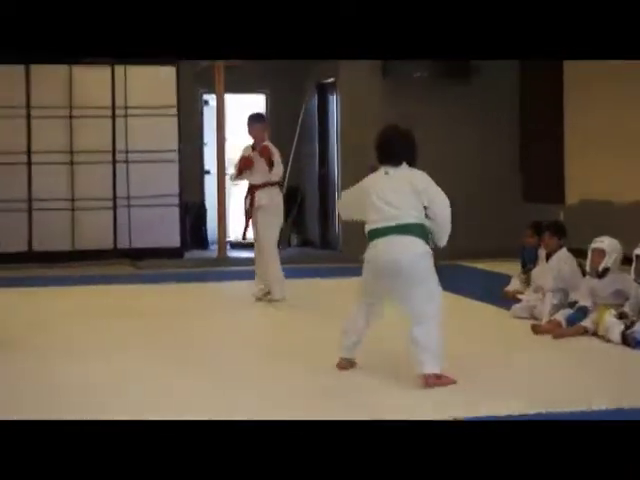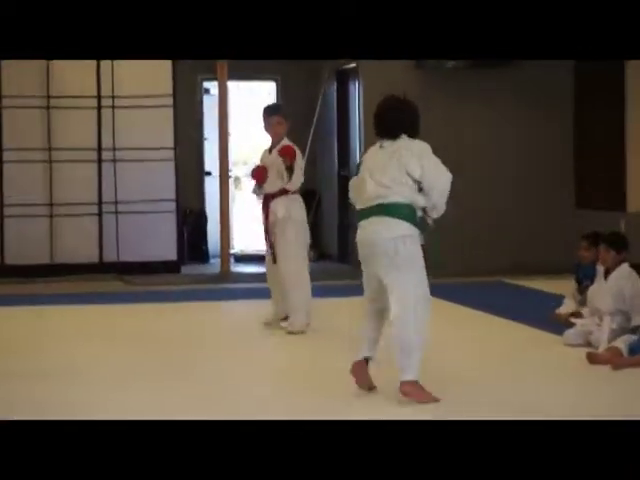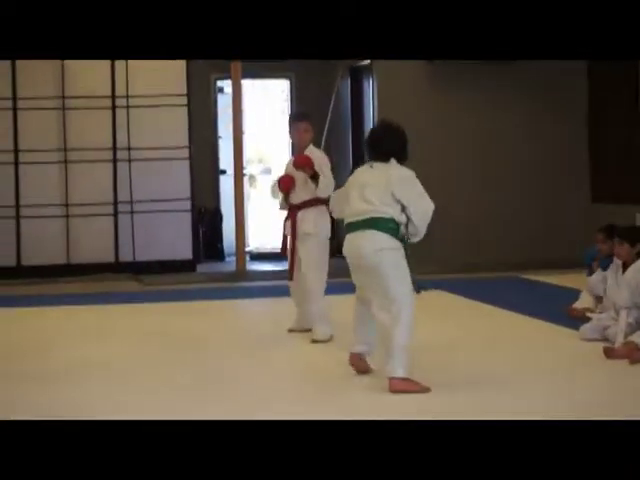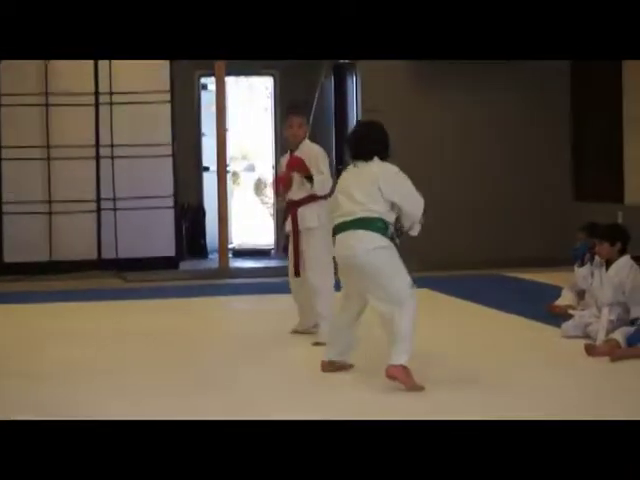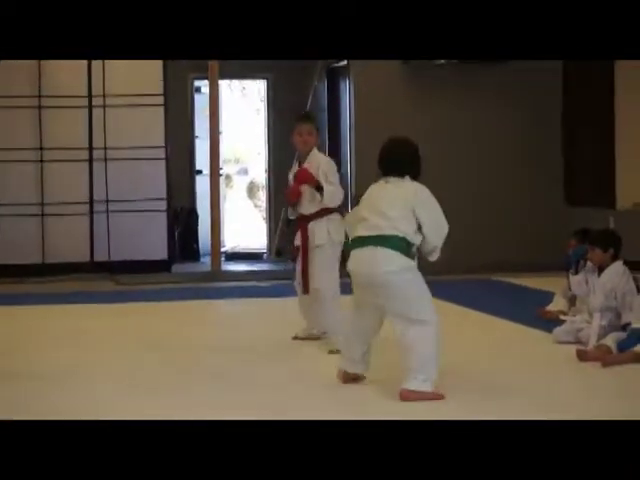
dt=0.4s
person 1, frame 1
left shoulder: (368, 183)
right shoulder: (418, 178)
left elbow: (345, 207)
right elbow: (441, 212)
left wrist: (348, 194)
right wrist: (438, 239)
left hip: (379, 250)
right hip: (411, 248)
left knee: (367, 303)
right knee: (428, 308)
left ankle: (347, 355)
right ankle: (430, 369)
person 1, frame 2
left shoulder: (370, 155)
right shoulder: (416, 150)
left elbow: (356, 193)
right elbow: (438, 183)
right wrist: (432, 209)
left hip: (367, 230)
right hip: (397, 231)
left knee: (376, 302)
right knee: (410, 306)
left ankle: (362, 360)
person 1, frame 3
left shoulder: (358, 174)
right shoulder: (401, 175)
left elbow: (337, 206)
right elbow: (422, 210)
right wrist: (414, 231)
left hip: (353, 242)
right hip: (381, 243)
left knee: (367, 300)
right knee: (400, 306)
left ankle: (359, 353)
person 1, frame 4
left shoulder: (346, 175)
right shoulder: (386, 171)
right elbow: (412, 205)
right wrist: (409, 224)
left hip: (344, 242)
right hip: (372, 243)
left knee: (352, 301)
right knee: (402, 301)
left ankle: (333, 357)
right ankle: (398, 364)
person 1, frame 5
left shoulder: (373, 191)
right shoulder: (418, 192)
left elbow: (352, 223)
right elbow: (437, 231)
right wrist: (428, 252)
left hip: (360, 259)
right hip: (392, 261)
left knee: (363, 315)
right knee: (423, 321)
left ankle: (350, 368)
right ankle: (416, 386)
person 2, frame 1
left shoulder: (270, 150)
right shoulder: (247, 151)
left elbow: (276, 175)
right elbow: (235, 176)
left wrist: (269, 160)
right wrist: (241, 169)
left hip: (269, 198)
right hip: (254, 198)
left knee: (268, 244)
right knee: (260, 246)
left ankle: (276, 290)
right ankle: (265, 286)
person 2, frame 2
left shoulder: (291, 150)
right shoulder: (266, 154)
left elbow: (295, 183)
right elbow: (260, 189)
left wrist: (289, 165)
right wrist: (259, 180)
left hip: (289, 210)
right hip: (272, 210)
left knee: (292, 265)
right knee: (274, 265)
person 2, frame 3
left shoulder: (318, 157)
right shoulder: (292, 163)
left elbow: (327, 189)
left wrist: (313, 174)
right wrist: (284, 191)
left hip: (314, 220)
right hip: (296, 221)
left knee: (311, 276)
right knee: (296, 275)
left ankle: (322, 328)
right ankle: (305, 320)
person 2, frame 4
left shoulder: (315, 151)
right shoulder: (286, 158)
left elbow: (326, 185)
left wrist: (306, 175)
right wrist: (282, 189)
left hip: (316, 218)
right hip: (296, 218)
left knee: (318, 274)
right knee: (297, 273)
left ankle: (327, 328)
right ankle: (308, 319)
person 2, frame 5
left shoulder: (324, 162)
right shoulder: (295, 169)
left elbow: (336, 197)
left wrist: (317, 185)
right wrist: (292, 203)
left hip: (327, 229)
right hip: (306, 230)
left knee: (323, 285)
right knee: (304, 284)
left ankle: (340, 337)
right ankle: (315, 326)
